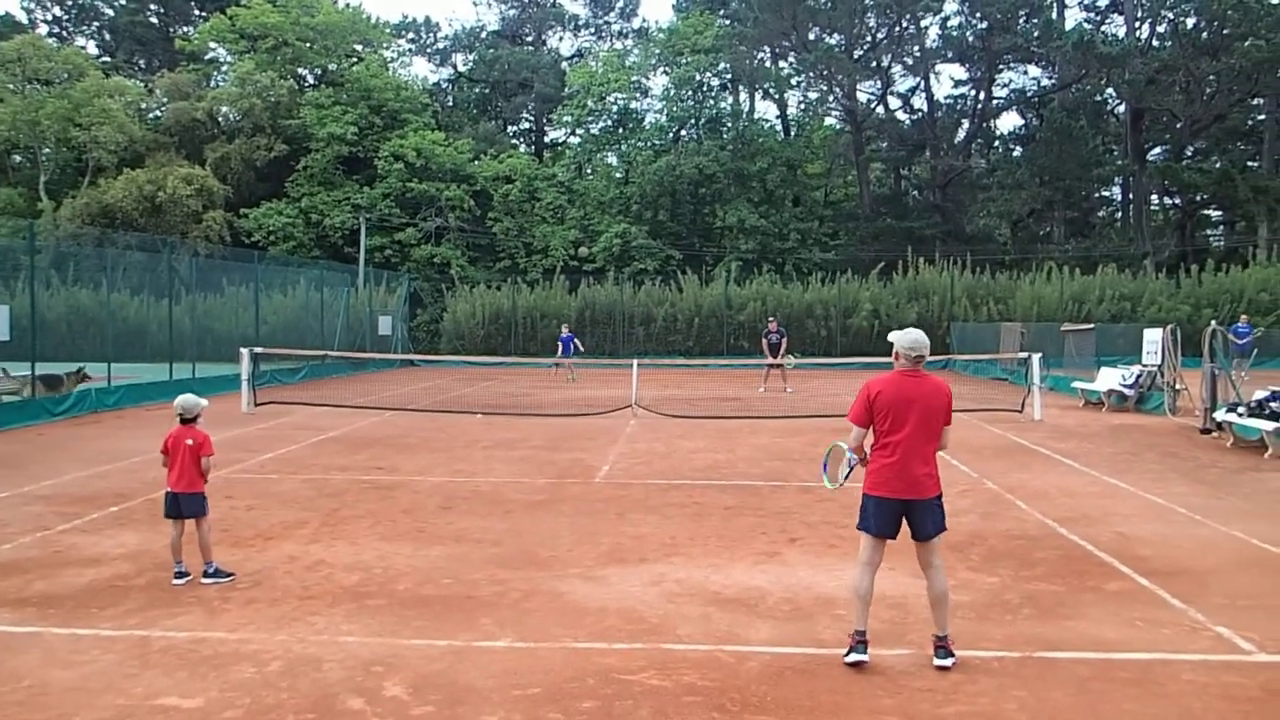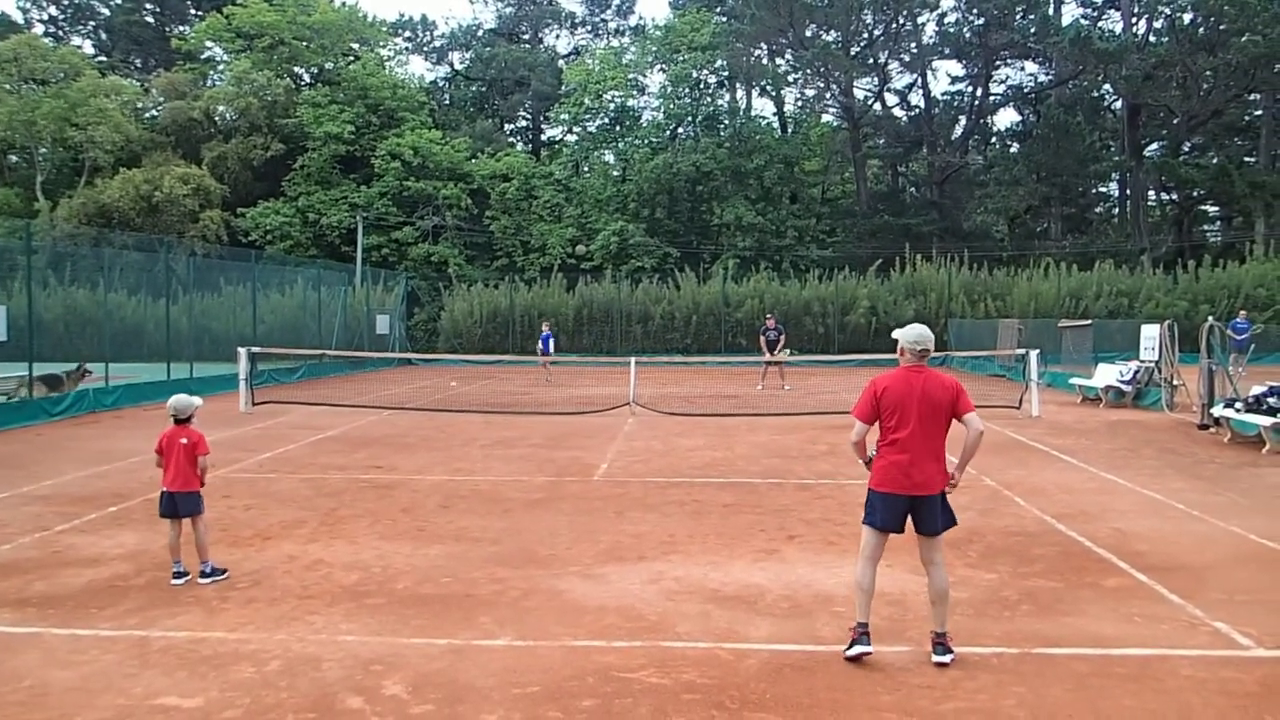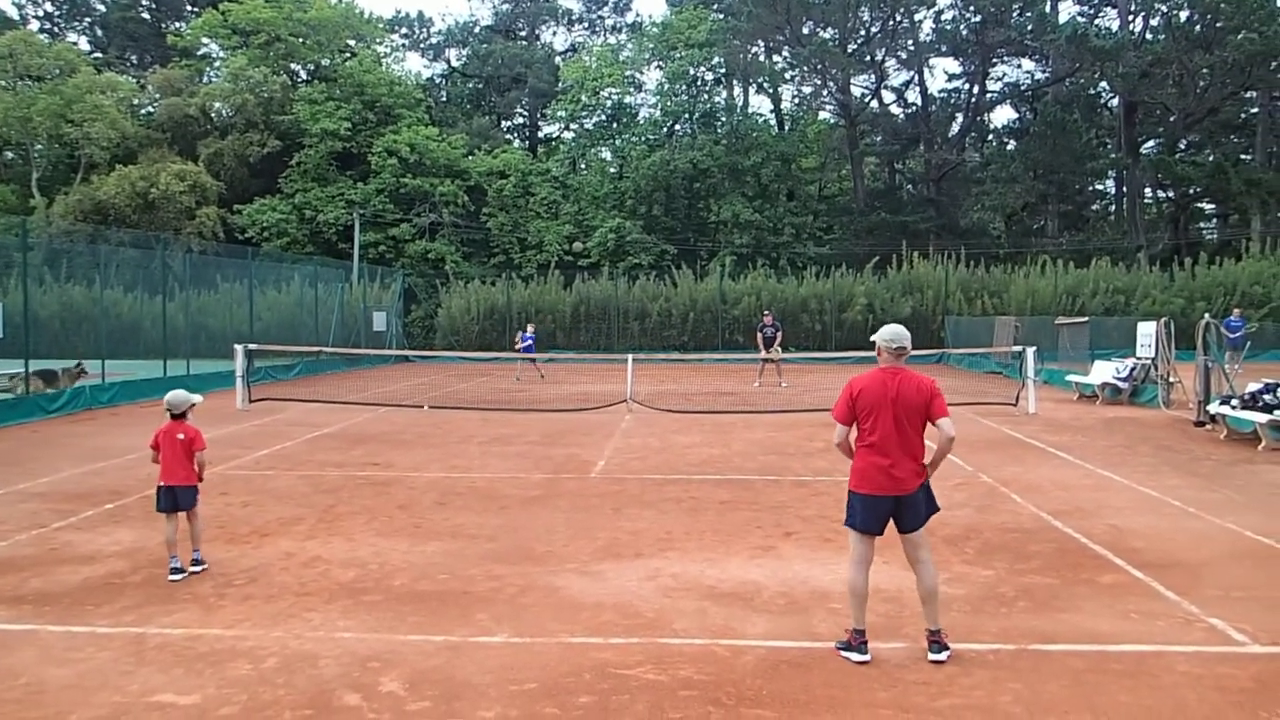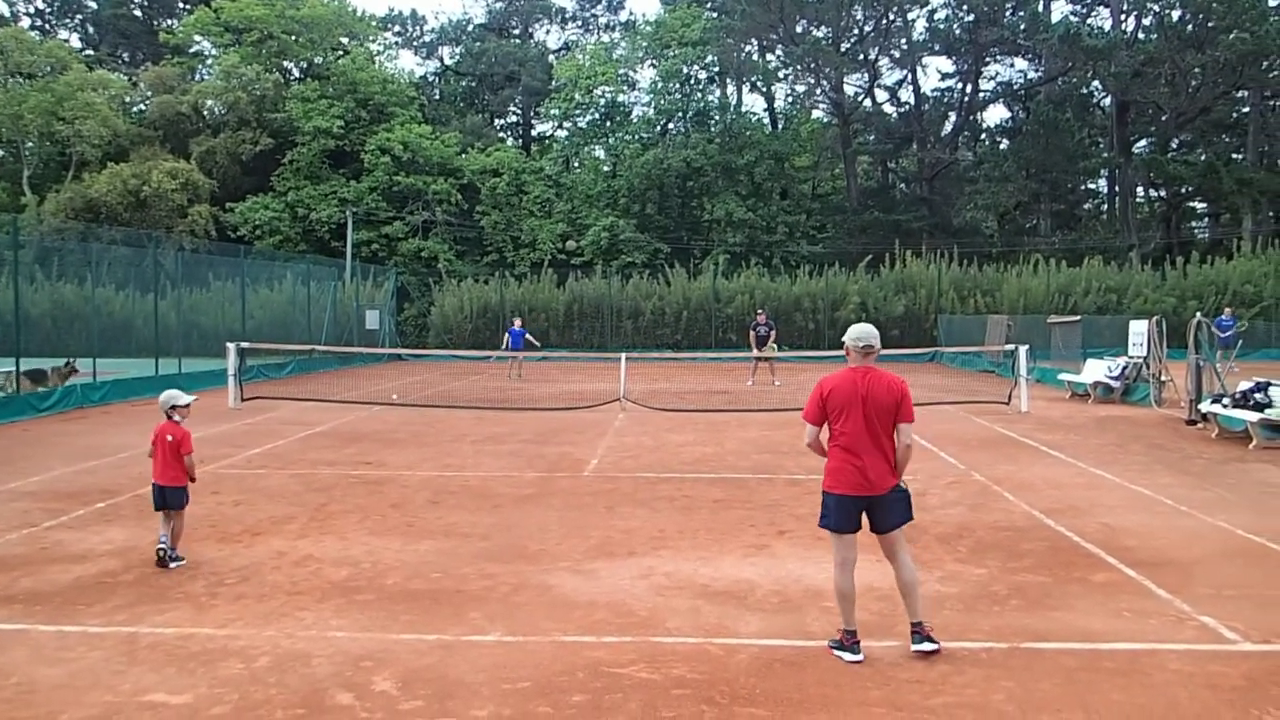
dt=0.3s
person 1, frame 1
left shoulder: (874, 388)
right shoulder: (942, 390)
left elbow: (855, 442)
right elbow: (942, 442)
left wrist: (866, 459)
left hip: (881, 488)
right hip: (925, 489)
left knee: (867, 564)
right knee: (933, 566)
left ankle: (859, 641)
right ankle: (942, 644)
person 1, frame 2
left shoulder: (880, 384)
right shoulder: (949, 385)
left elbow: (857, 437)
right elbow: (977, 428)
left wrist: (867, 461)
right wrist: (958, 470)
left hip: (887, 483)
right hip: (931, 485)
left knee: (868, 558)
right knee: (934, 562)
left ankle: (861, 634)
right ankle: (940, 641)
person 1, frame 3
left shoulder: (856, 385)
right shoulder: (926, 387)
left elbow: (840, 440)
right elbow: (948, 435)
right wrist: (929, 469)
left hip: (867, 486)
right hip: (910, 485)
left knee: (859, 562)
right knee: (922, 561)
left ankle: (858, 640)
right ankle: (936, 639)
person 1, frame 4
left shoulder: (827, 385)
right shoulder: (896, 385)
left elbow: (810, 440)
right elbow: (906, 442)
right wrist: (897, 476)
left hip: (841, 485)
right hip: (883, 484)
left knee: (844, 562)
right knee: (900, 556)
left ankle: (850, 639)
right ankle: (919, 632)
person 2, frame 1
left shoulder: (171, 435)
right shoulder: (202, 437)
left elbow: (165, 462)
right elbow: (205, 466)
right wrist: (205, 477)
left hip: (174, 488)
right hip: (194, 489)
left knee: (177, 529)
right knee: (203, 528)
left ankle: (179, 571)
right ankle: (209, 570)
person 2, frame 2
left shoulder: (165, 435)
right shoulder: (196, 436)
left elbow: (158, 463)
right elbow: (202, 465)
right wrist: (202, 479)
left hip: (170, 488)
right hip: (190, 489)
left knee: (174, 529)
right knee: (200, 527)
left ankle: (178, 570)
right ankle: (206, 569)
person 2, frame 3
left shoulder: (161, 431)
right shoulder: (193, 432)
left elbow: (154, 458)
right elbow: (200, 460)
right wrist: (201, 474)
left hip: (166, 482)
right hip: (187, 482)
left knee: (171, 522)
right knee: (193, 518)
left ankle: (175, 566)
right ankle: (196, 559)
person 2, frame 4
left shoulder: (159, 429)
right shoulder: (183, 433)
left elbow: (151, 453)
right elbow: (188, 462)
right wrist: (192, 475)
left hip: (159, 481)
right hip: (177, 482)
left knee: (167, 516)
right knee: (178, 517)
left ankle: (162, 544)
right ankle: (172, 554)
